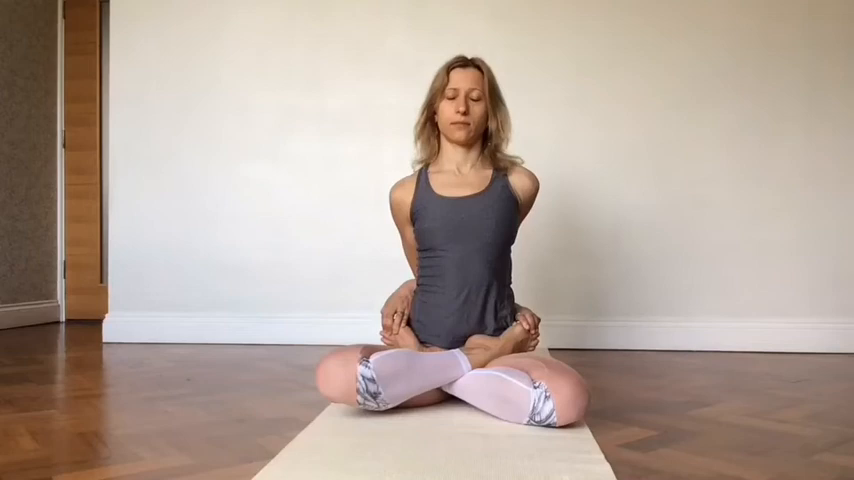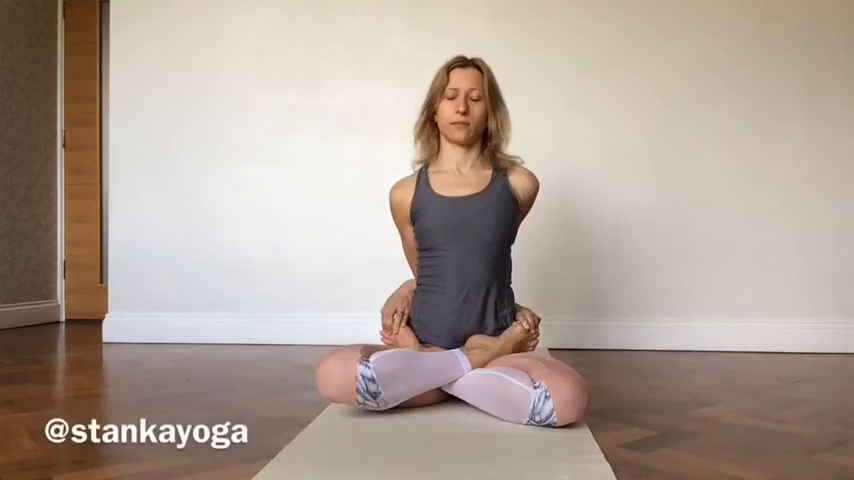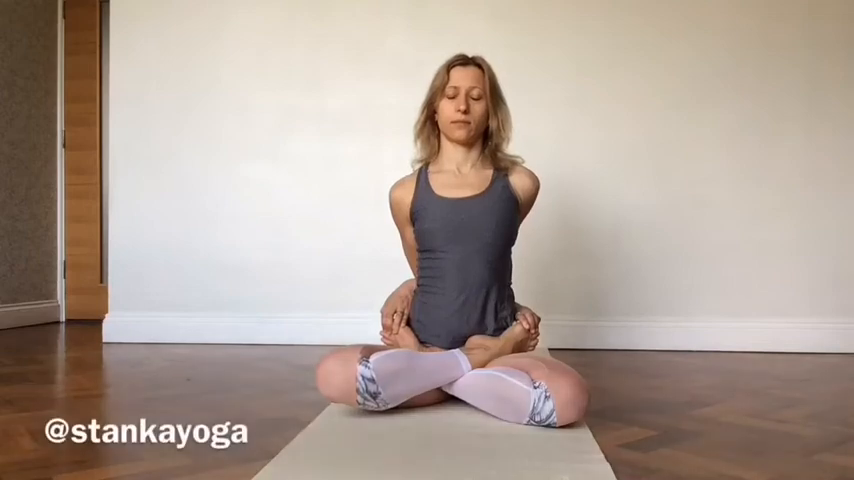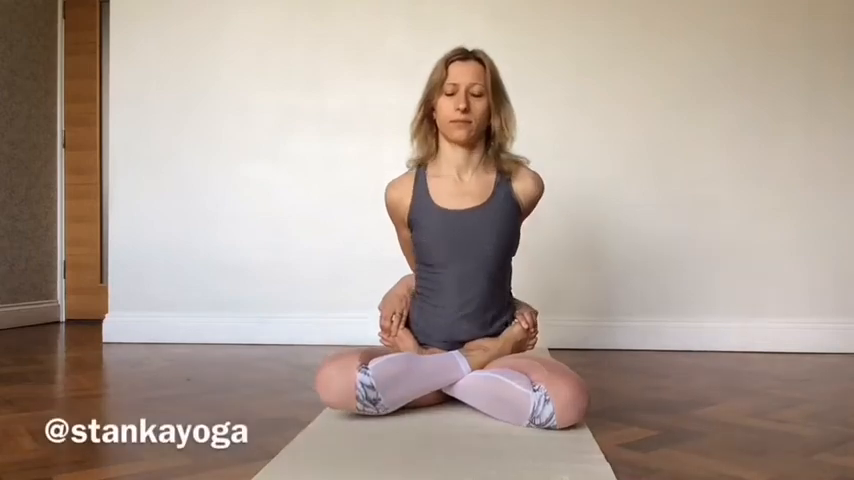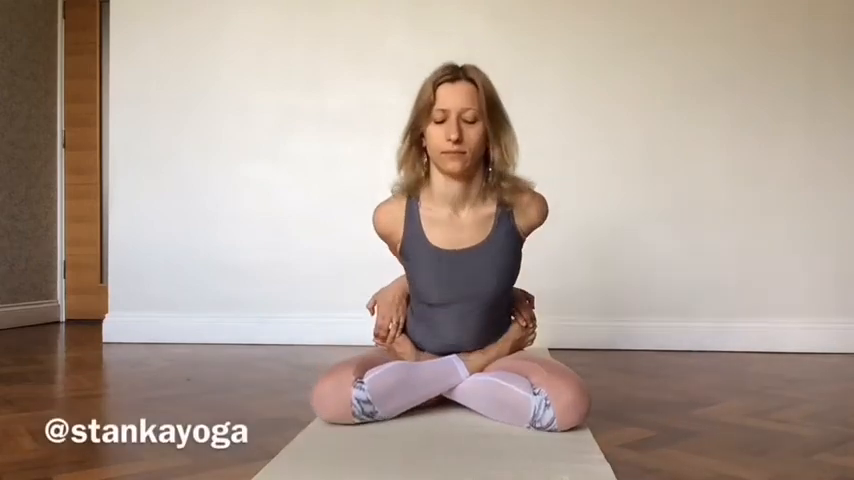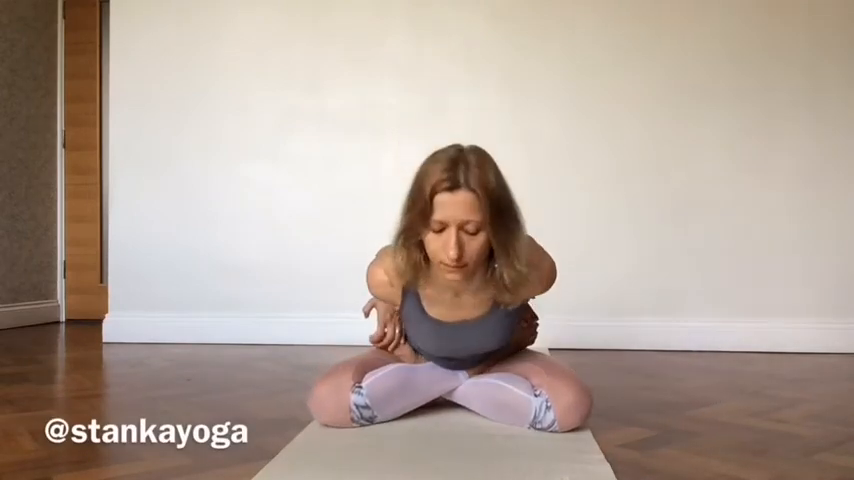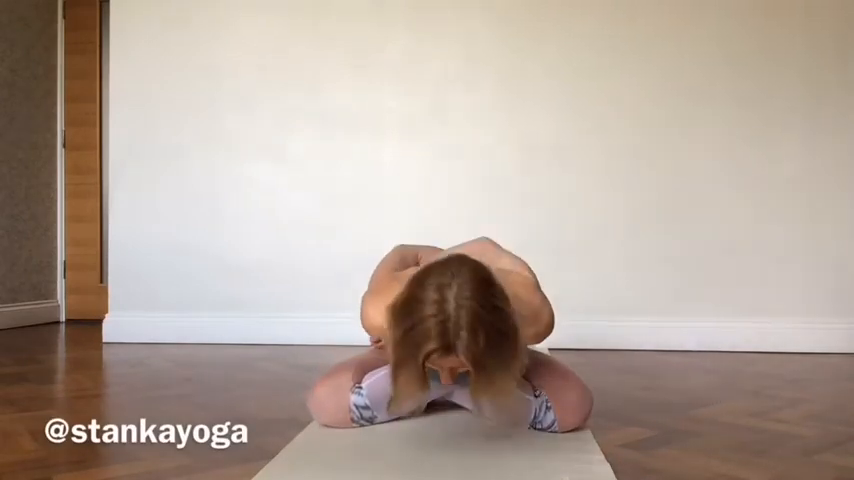
dt=0.7s
person 1, frame 1
left shoulder: (519, 184)
right shoulder: (406, 193)
left hip: (497, 342)
right hip: (422, 342)
left knee: (570, 399)
right knee: (333, 375)
left ankle: (420, 373)
right ankle: (479, 359)
person 1, frame 2
left shoulder: (519, 184)
right shoulder: (405, 193)
left hip: (497, 344)
right hip: (424, 342)
left knee: (570, 397)
right knee: (333, 374)
left ankle: (423, 367)
right ankle: (477, 359)
person 1, frame 3
left shoulder: (519, 183)
right shoulder: (406, 192)
left hip: (497, 344)
right hip: (423, 343)
left knee: (569, 398)
right knee: (333, 375)
left ankle: (423, 372)
right ankle: (476, 361)
person 1, frame 4
left shoulder: (523, 186)
right shoulder: (402, 192)
left hip: (497, 347)
right hip: (423, 345)
left knee: (570, 401)
right knee: (332, 381)
left ankle: (425, 376)
right ankle: (474, 367)
person 1, frame 5
left shoulder: (525, 207)
right shoulder: (392, 216)
left hip: (495, 354)
right hip: (416, 353)
left knee: (570, 404)
right knee: (328, 398)
left ankle: (425, 379)
right ankle: (468, 372)
person 1, frame 6
left shoulder: (532, 271)
right shoulder: (387, 275)
left hip: (495, 363)
right hip: (416, 359)
left knee: (572, 406)
right knee: (325, 402)
left ankle: (434, 385)
person 1, frame 7
left shoulder: (532, 315)
right shoulder: (380, 312)
left elbow: (484, 249)
right elbow: (402, 254)
right hip: (409, 362)
left knee: (573, 407)
right knee: (325, 403)
